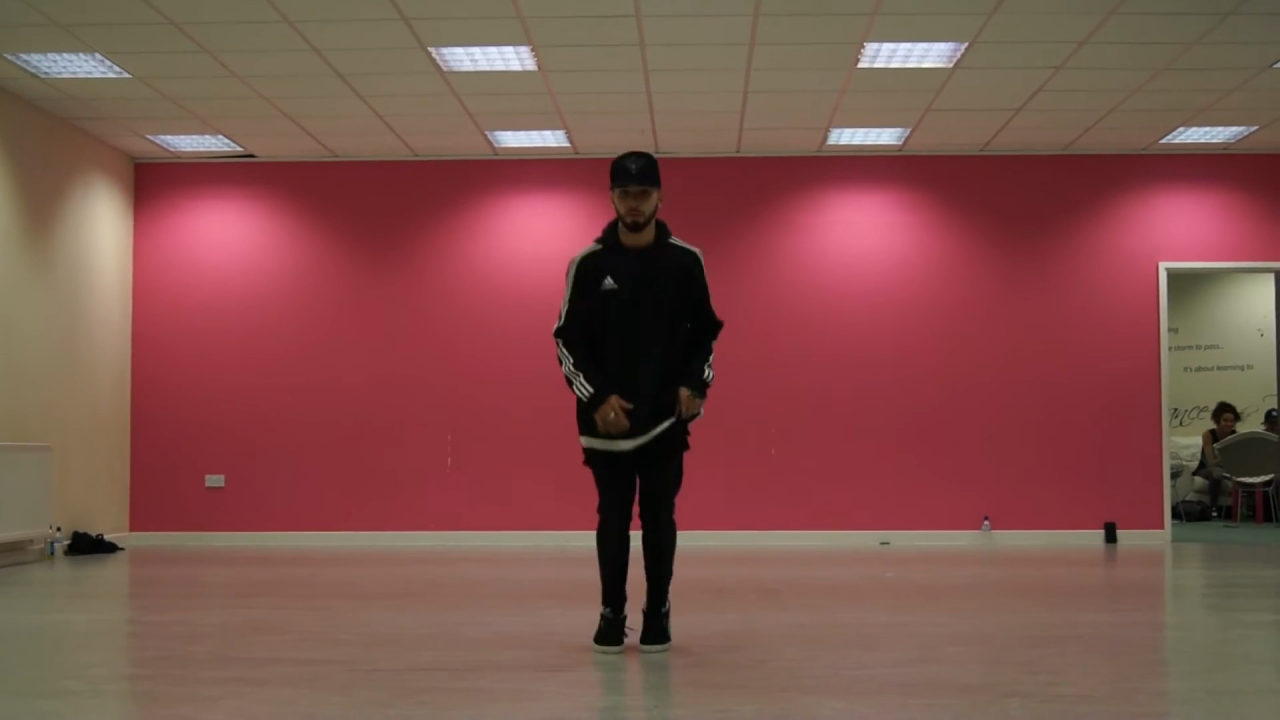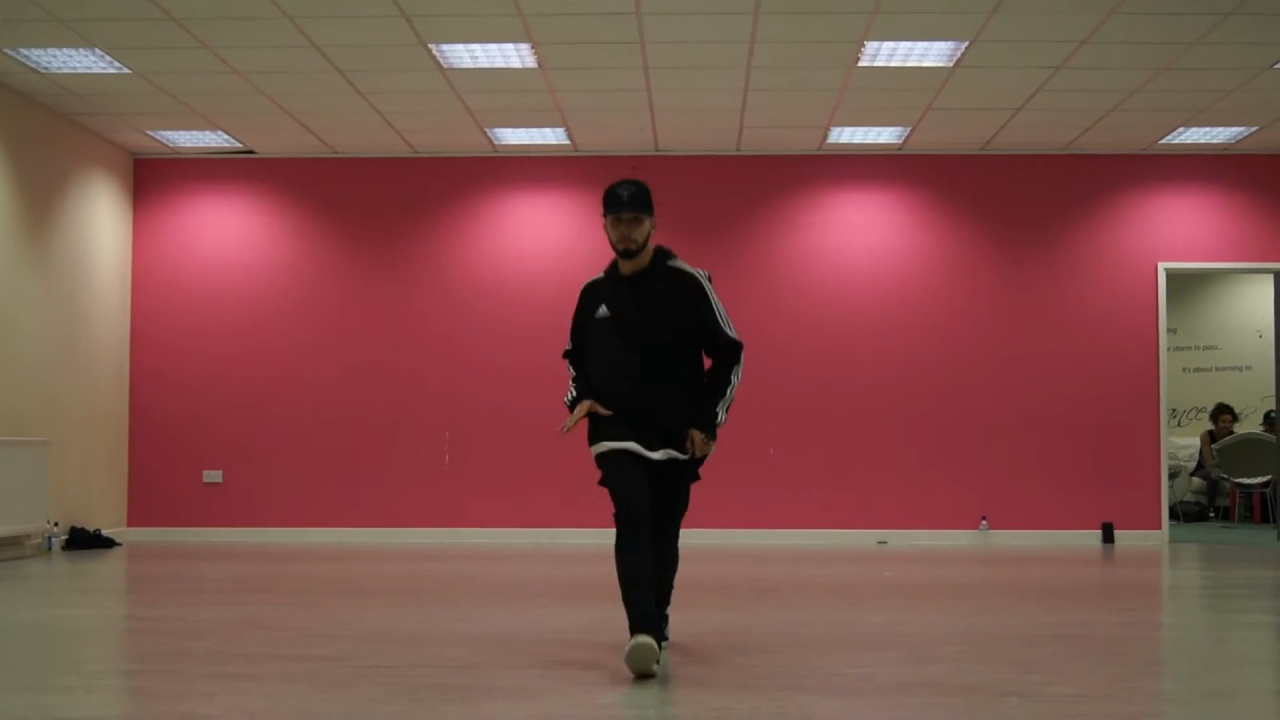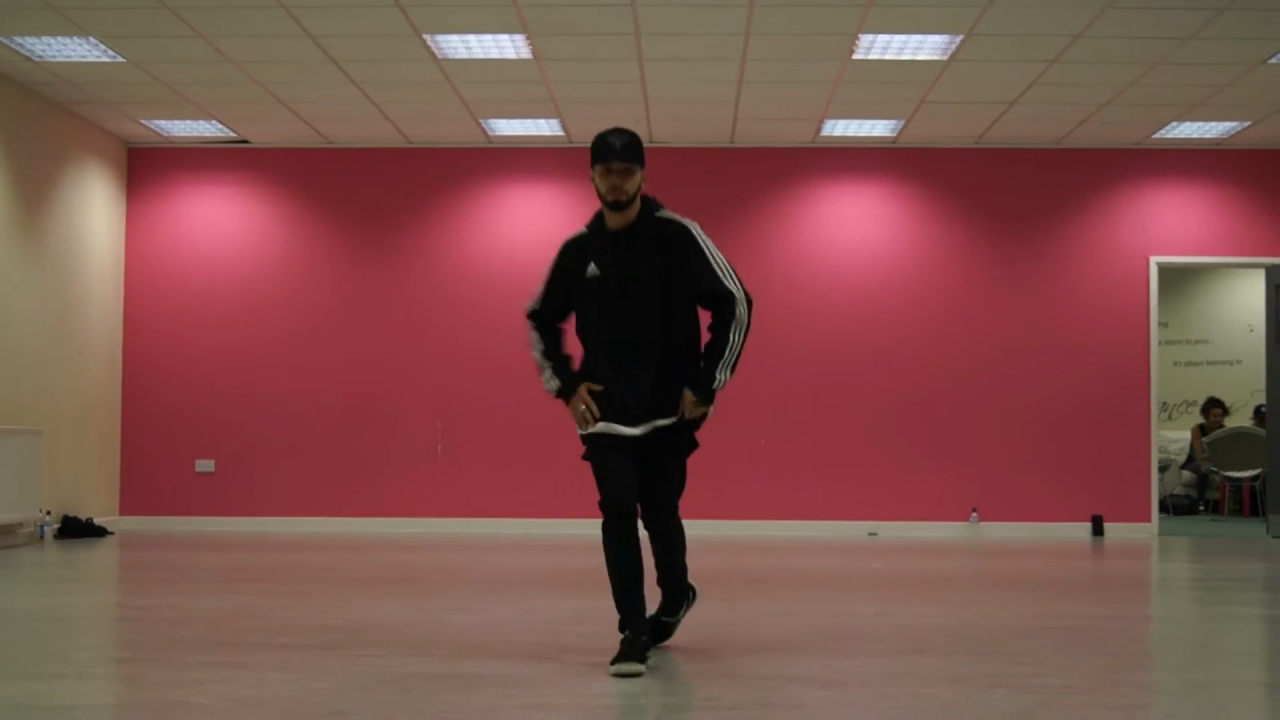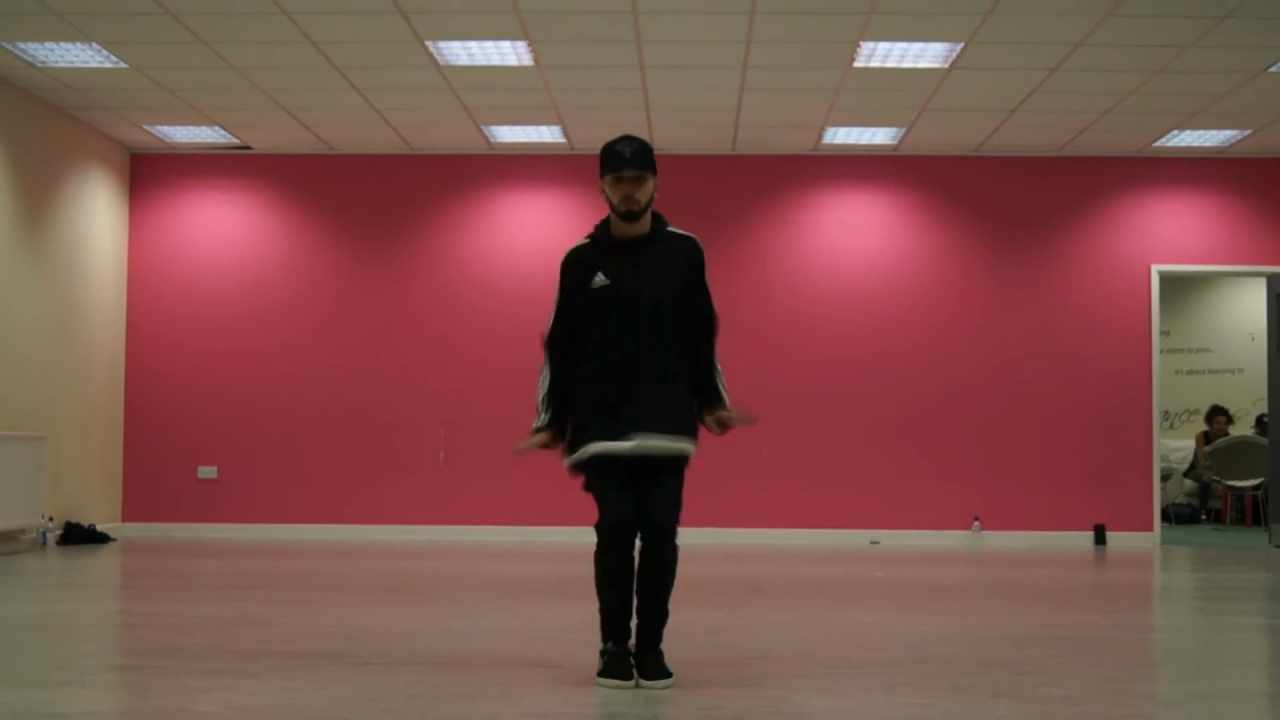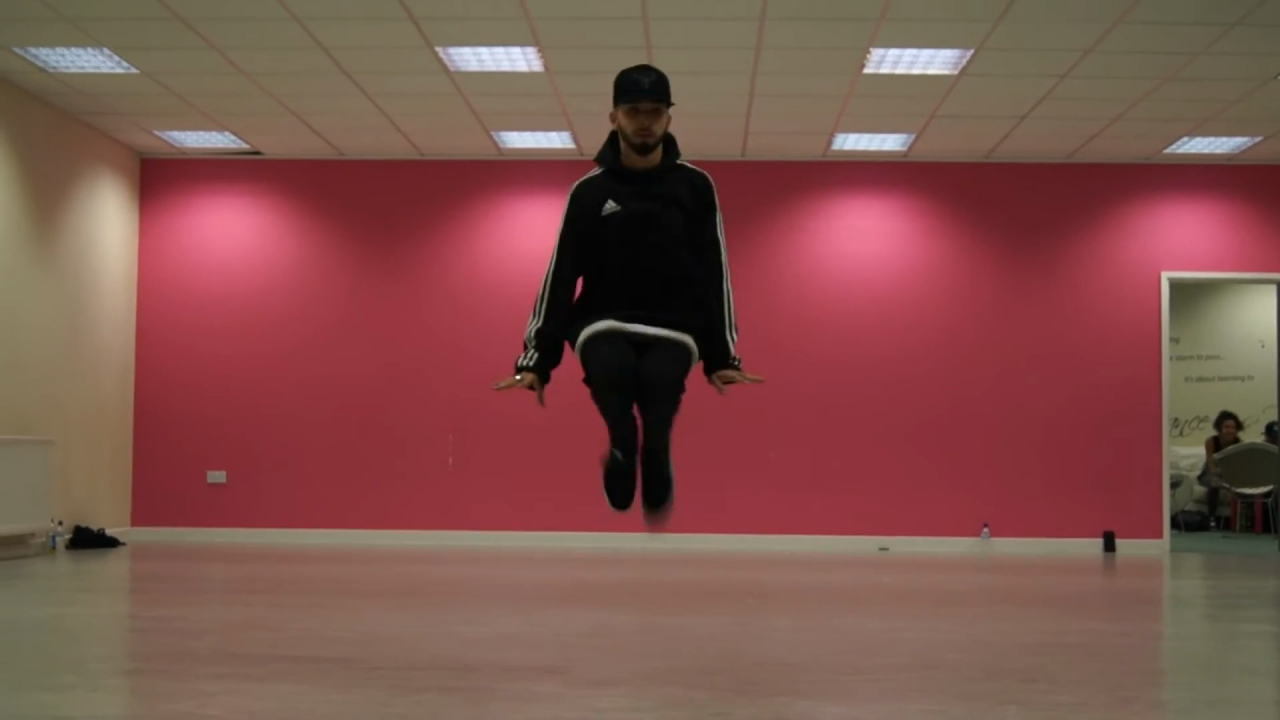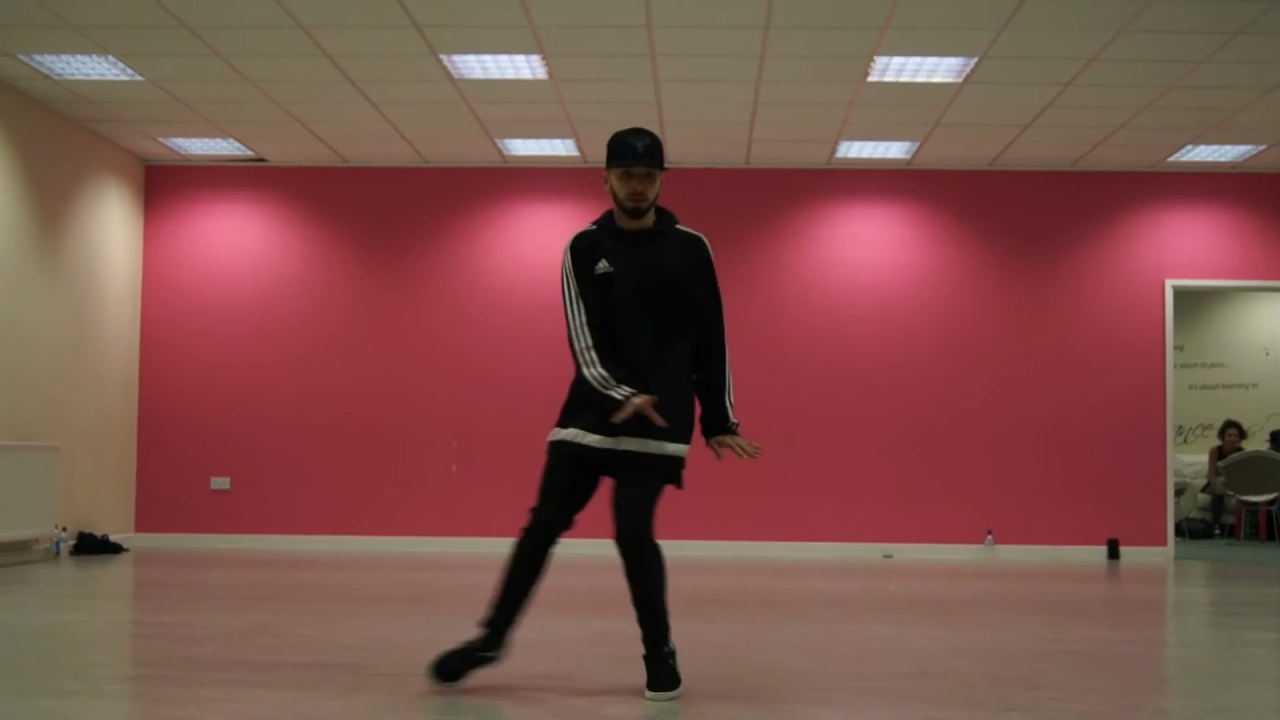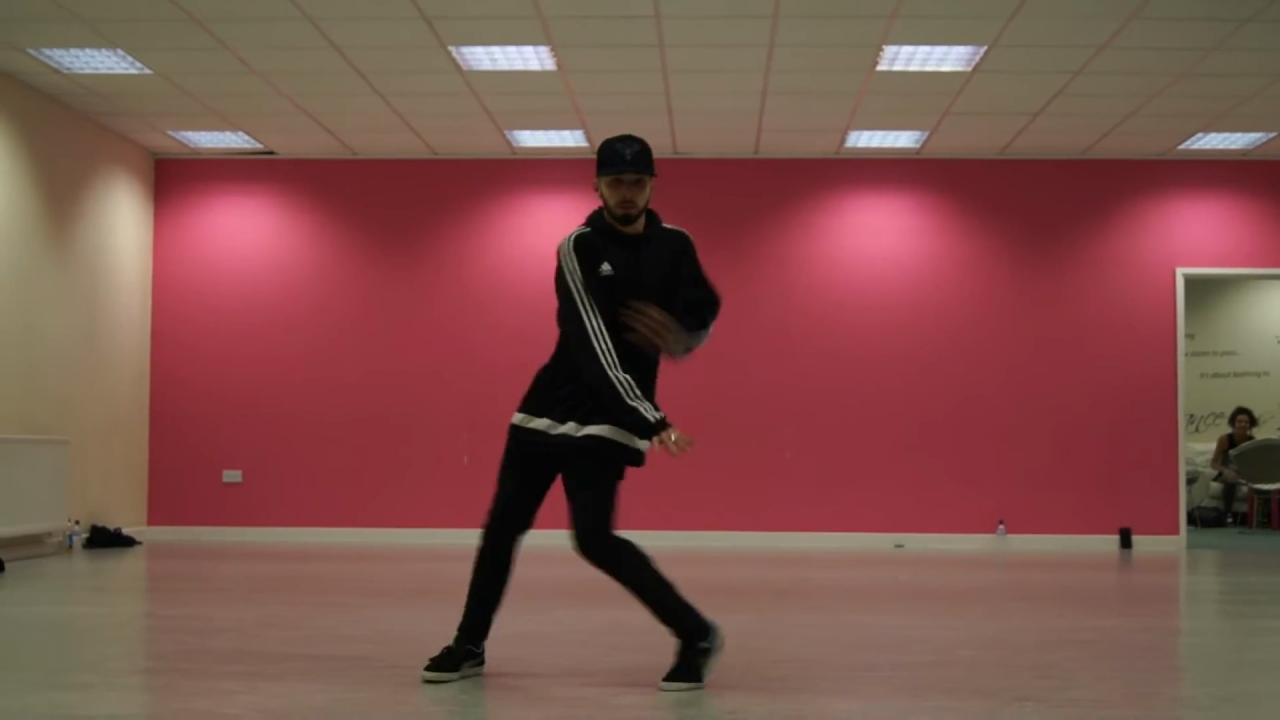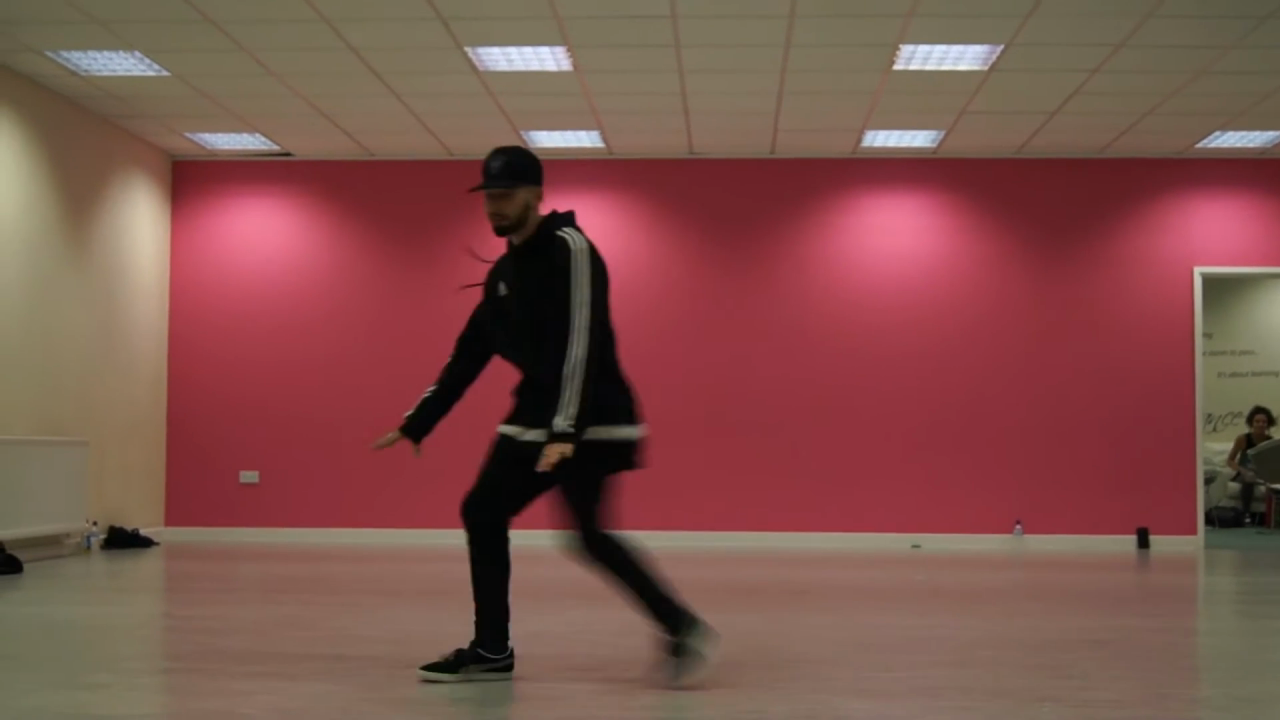
dt=0.3s
person 1, frame 1
left shoulder: (685, 260)
right shoulder: (588, 264)
left elbow: (704, 331)
right elbow: (567, 341)
left wrist: (694, 383)
right wrist: (595, 395)
left hip: (665, 414)
right hip: (608, 419)
left knee: (659, 515)
right knee: (613, 514)
left ankle: (657, 616)
right ankle: (612, 613)
person 1, frame 2
left shoulder: (688, 283)
right shoulder: (594, 294)
left elbow: (729, 355)
right elbow: (577, 358)
left wrist: (707, 421)
right wrist: (579, 398)
left hip: (677, 437)
right hip: (617, 436)
left knee: (663, 534)
right knee: (632, 520)
left ankle: (656, 616)
right ankle: (642, 632)
person 1, frame 3
left shoulder: (677, 234)
right shoulder: (576, 250)
left elbow: (733, 304)
right elbow: (541, 320)
left wrist: (708, 384)
right wrist: (564, 382)
left hip: (670, 407)
right hip: (606, 410)
left knee: (659, 510)
right knee: (618, 513)
left ankle: (675, 588)
right ankle: (635, 633)
person 1, frame 4
left shoulder: (683, 252)
right shoulder: (580, 260)
left elbow: (702, 336)
right elbow: (560, 347)
left wrist: (714, 403)
right wrist: (550, 423)
left hip: (667, 422)
right hip: (600, 424)
left knee: (659, 531)
right knee: (617, 528)
left ankle: (650, 646)
right ankle: (614, 647)
person 1, frame 5
left shoulder: (695, 188)
right shoulder: (590, 192)
left elbow: (714, 277)
right elbow: (561, 280)
left wrist: (722, 357)
right wrist: (537, 362)
left hip: (671, 328)
right hip: (604, 326)
left knee: (656, 385)
right knee: (612, 369)
right ankle: (624, 458)
person 1, frame 6
left shoulder: (690, 250)
right shoulder: (584, 249)
left elbow: (710, 339)
right elbow: (583, 335)
left wrist: (719, 422)
right wrist: (619, 395)
left hip: (656, 423)
right hip: (590, 411)
left knee: (633, 533)
right knee: (545, 525)
left ankle: (659, 655)
right ankle: (490, 639)
person 1, frame 7
left shoulder: (673, 246)
right shoulder: (578, 247)
left elbow: (704, 307)
right elbow: (596, 340)
left wrist: (677, 335)
right wrist: (651, 419)
left hip: (615, 416)
right hip: (546, 409)
left knee: (592, 536)
right knee: (504, 523)
left ankle: (695, 635)
right ankle: (469, 644)
person 1, frame 8
left shoulder: (570, 248)
right shoulder: (502, 273)
left elbow: (578, 347)
right elbow: (470, 355)
left wrist: (564, 433)
right wrist: (415, 424)
left hip: (592, 421)
right hip: (534, 419)
left knee: (588, 535)
right knee: (480, 514)
left ankle: (682, 629)
right ankle: (491, 648)
